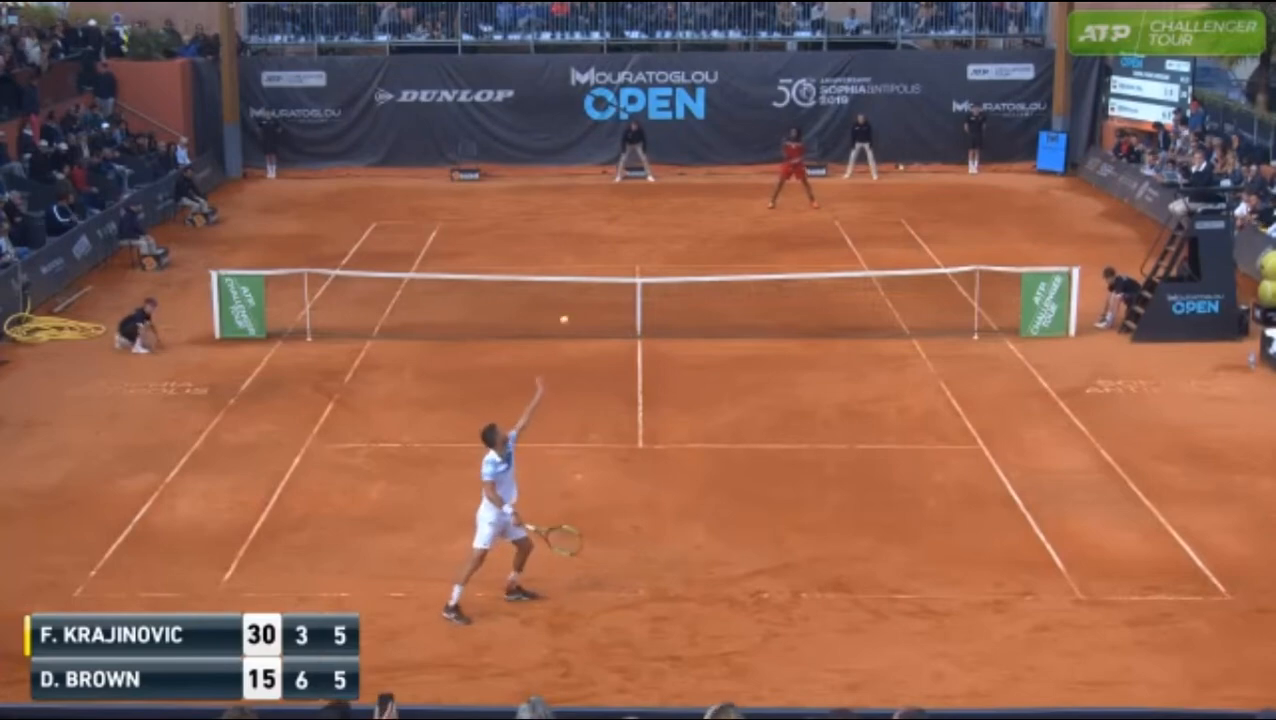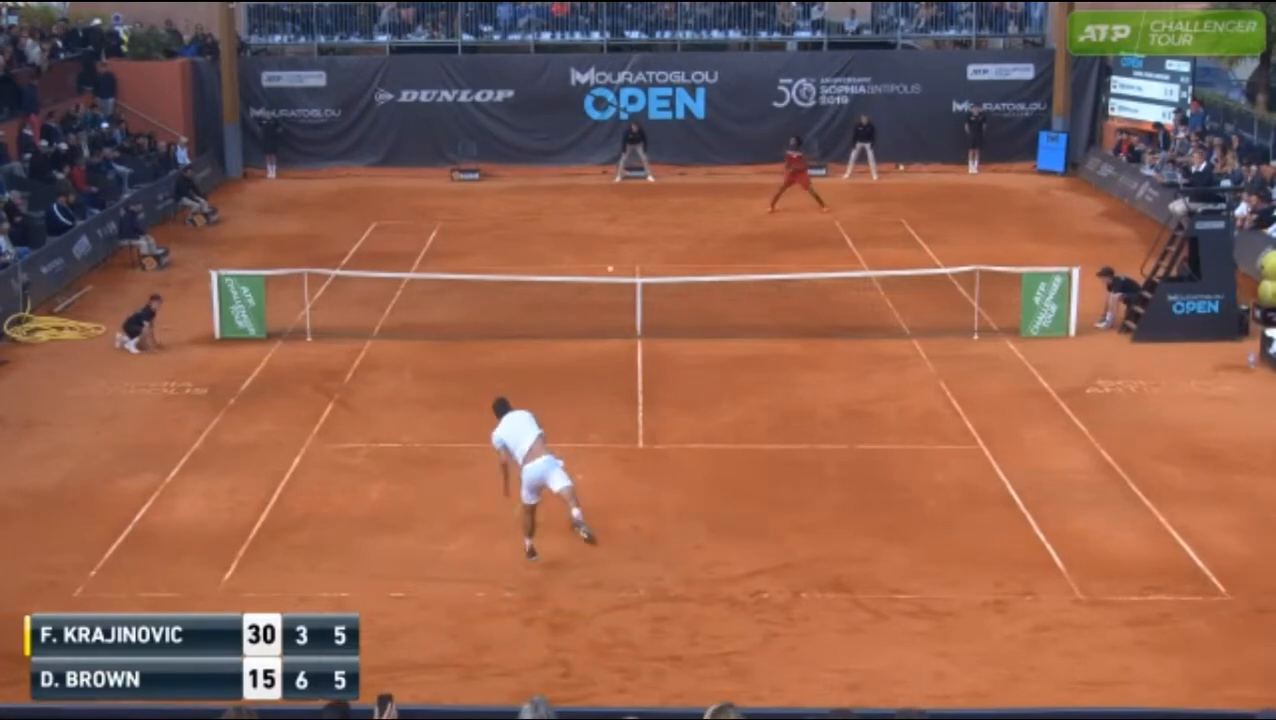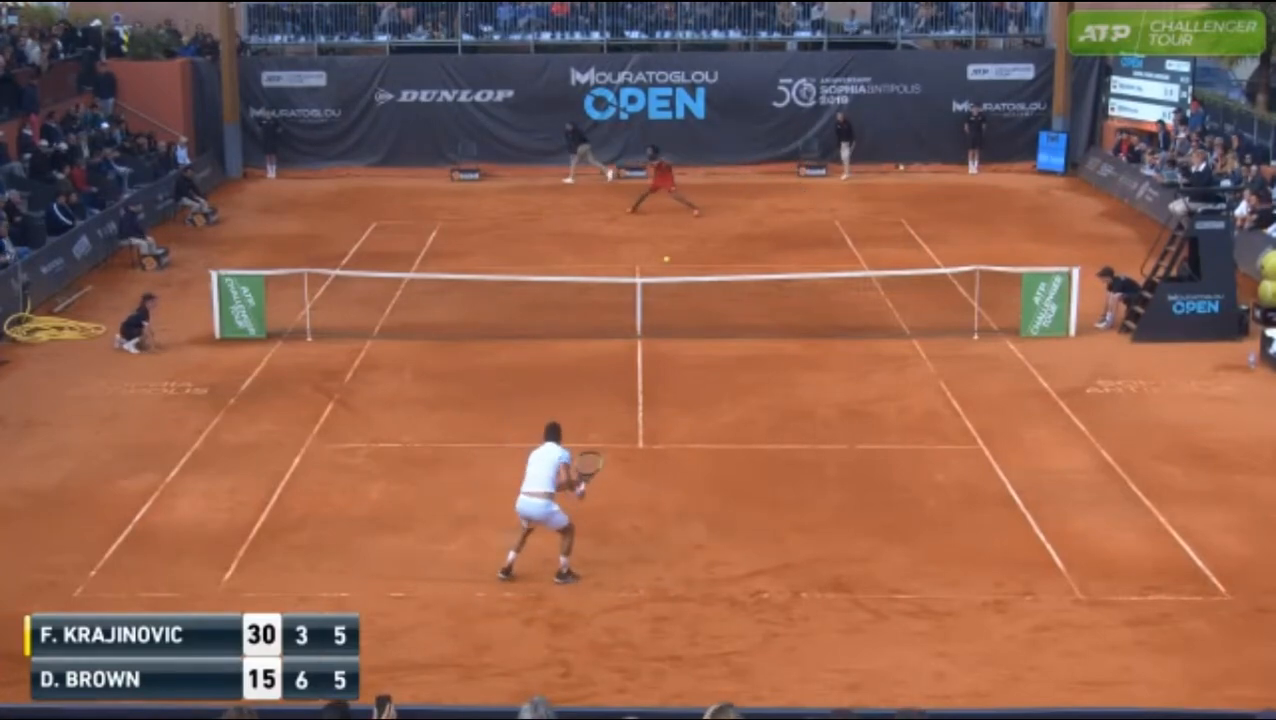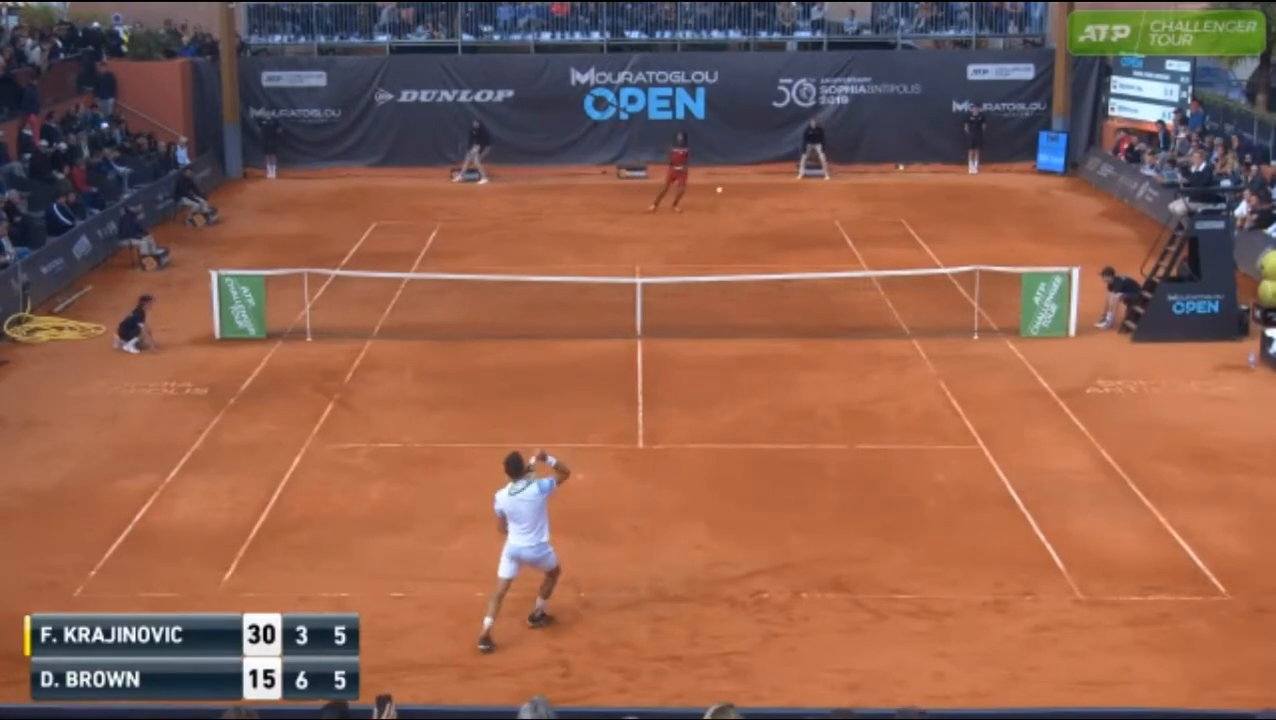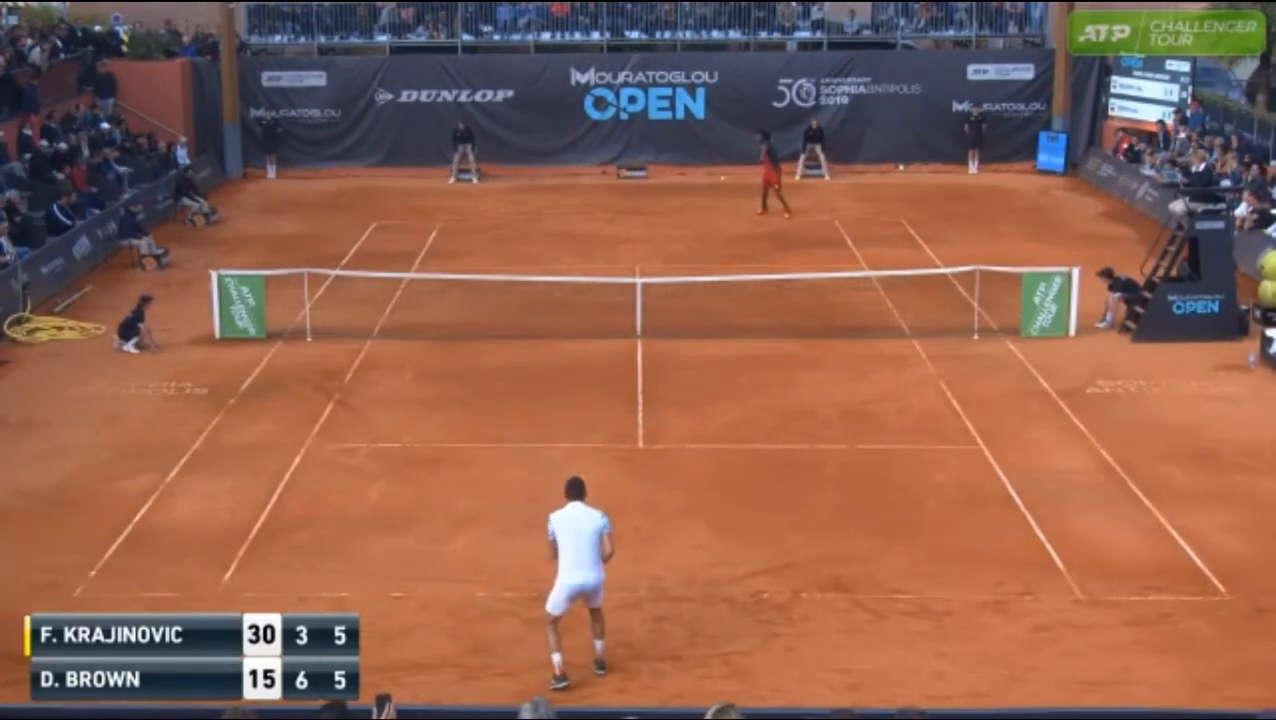
dt=1s
person 1, frame 1
left shoulder: (508, 444)
right shoulder: (490, 463)
left elbow: (524, 419)
right elbow: (490, 494)
left wrist: (540, 393)
right wrist: (510, 511)
left hip: (507, 513)
right hip: (492, 516)
left knee: (526, 546)
right knee: (477, 559)
left ankle: (512, 588)
right ankle: (452, 606)
person 1, frame 2
left shoulder: (497, 433)
right shoulder: (523, 415)
left elbow: (504, 461)
left wrist: (505, 483)
left hip: (529, 471)
right hip: (546, 463)
left knee: (528, 510)
right knee: (569, 494)
left ankle: (529, 548)
right ankle: (578, 522)
person 1, frame 3
left shoulder: (535, 453)
right shoulder: (563, 453)
right elbow: (564, 480)
right wrist: (578, 487)
left hip: (523, 502)
right hip: (542, 505)
left knee: (526, 530)
right knee: (568, 531)
left ankle: (506, 569)
right ankle: (563, 572)
person 1, frame 4
left shoulder: (500, 497)
right shoulder: (540, 488)
left elbow: (502, 529)
right elbow: (565, 472)
right wrist: (544, 458)
left hip: (513, 548)
right hip: (538, 549)
left knee: (499, 592)
right knee: (554, 572)
left ankle: (484, 636)
right ankle: (538, 614)
person 1, frame 5
left shoulder: (555, 518)
right shoulder: (599, 516)
left elbow: (554, 554)
right elbow: (609, 551)
left hip: (568, 582)
right hip: (593, 581)
left knee: (551, 623)
right knee: (596, 613)
left ankle: (559, 673)
right ankle: (600, 661)
